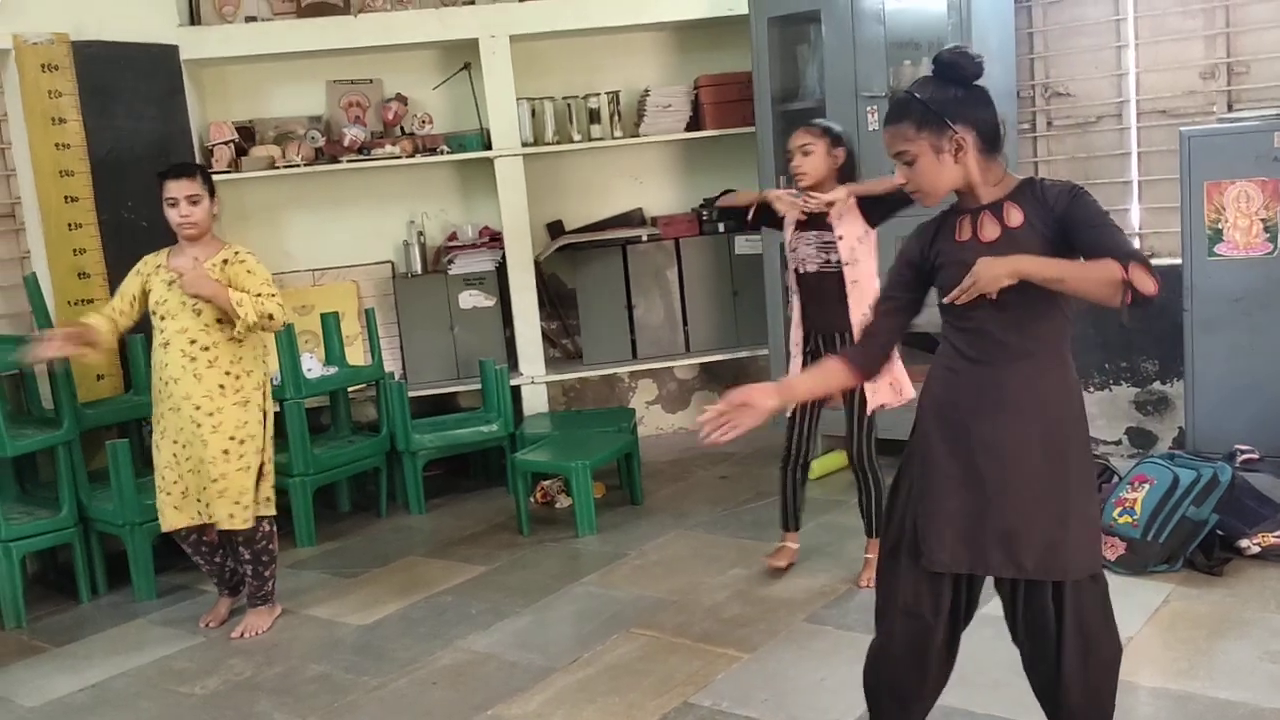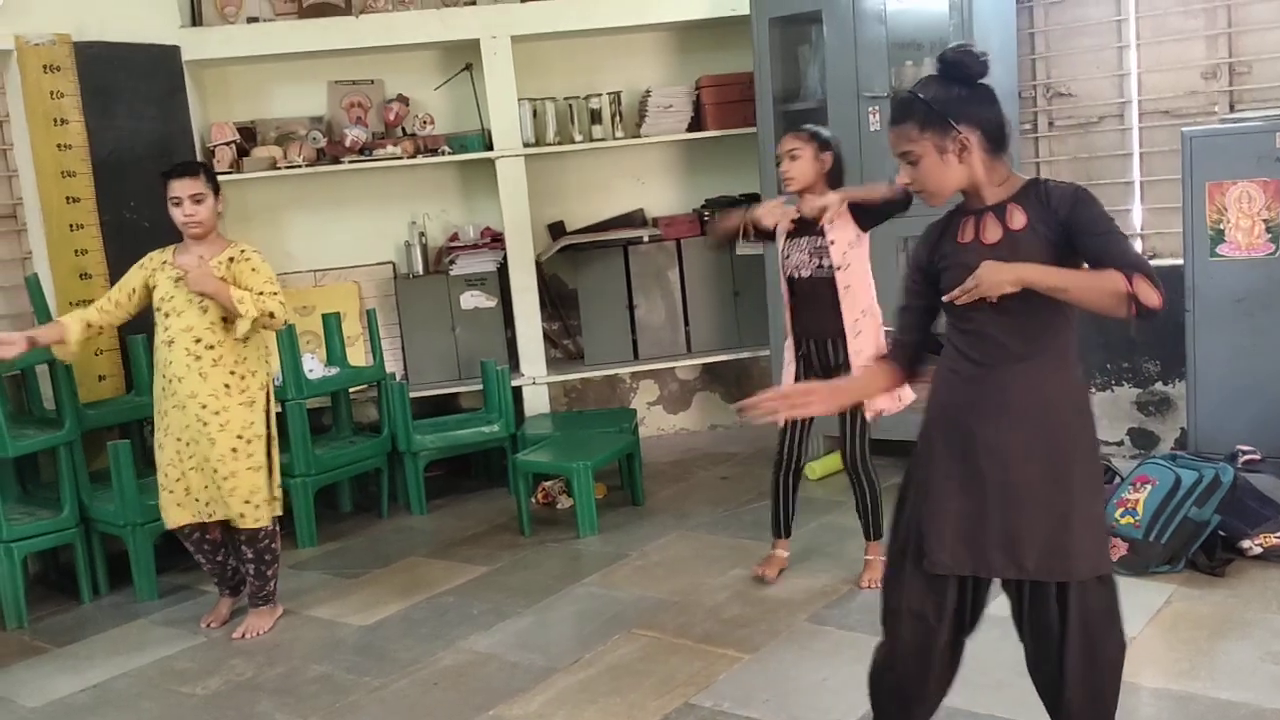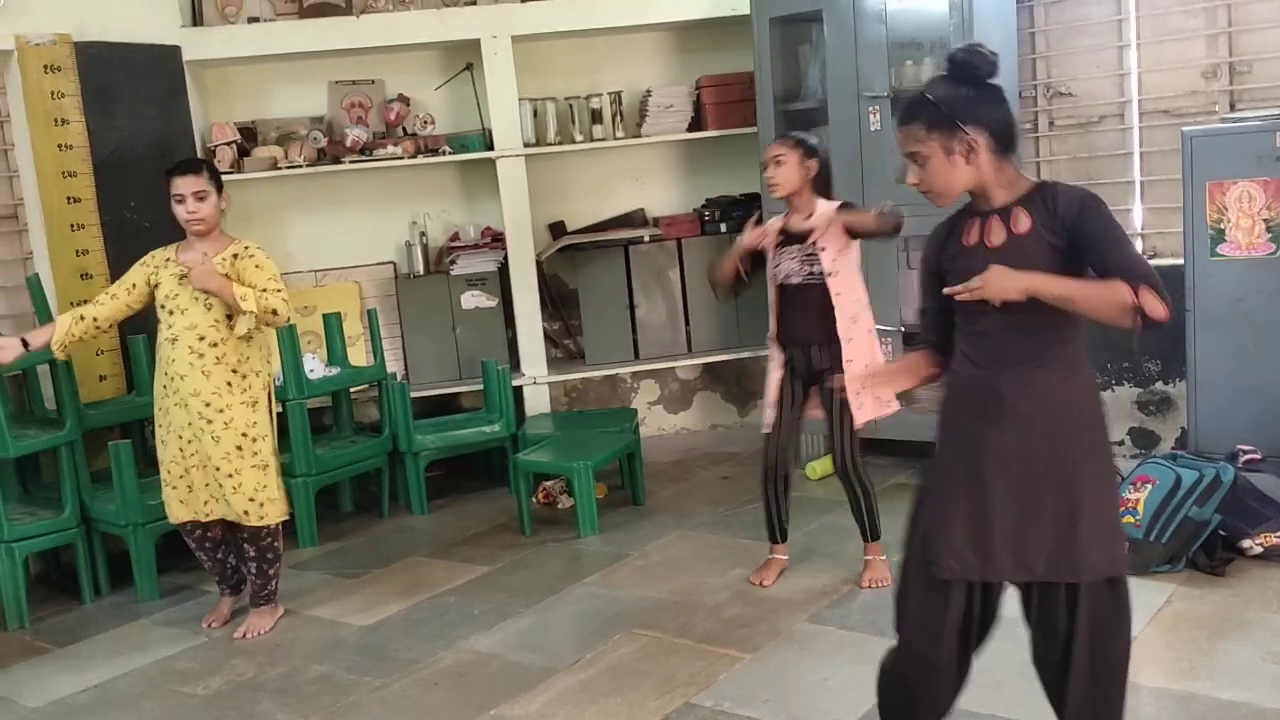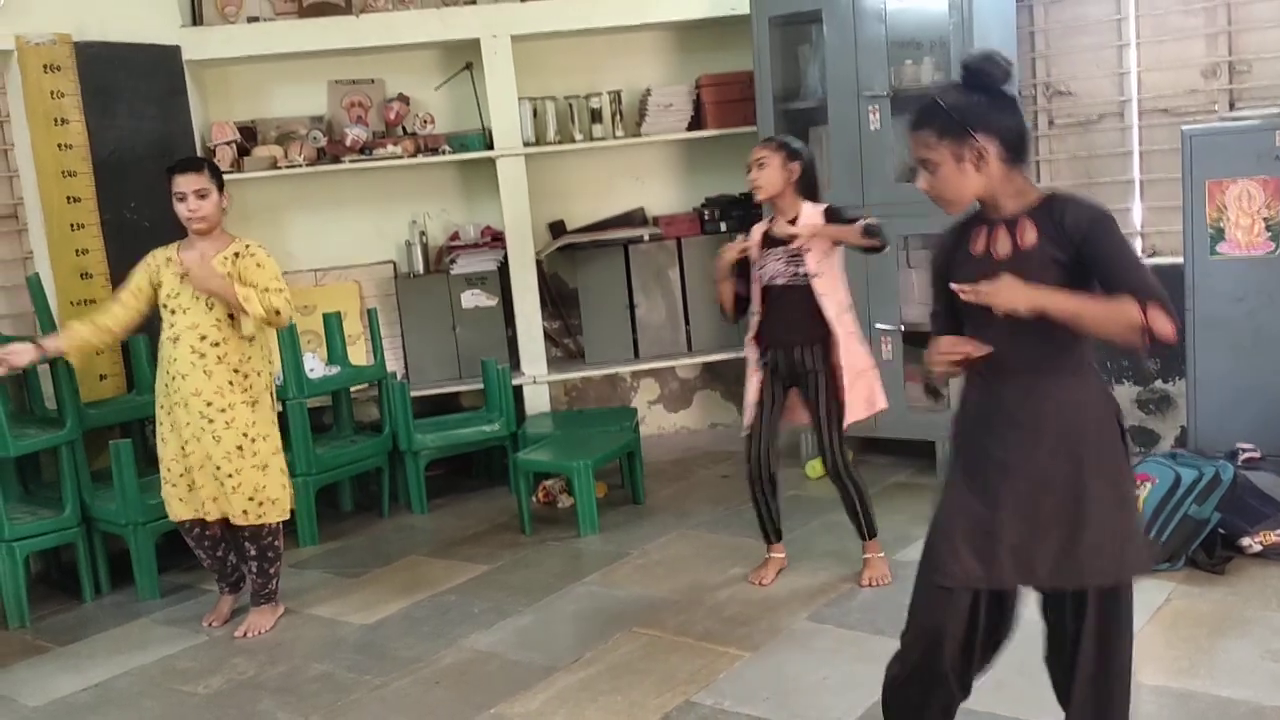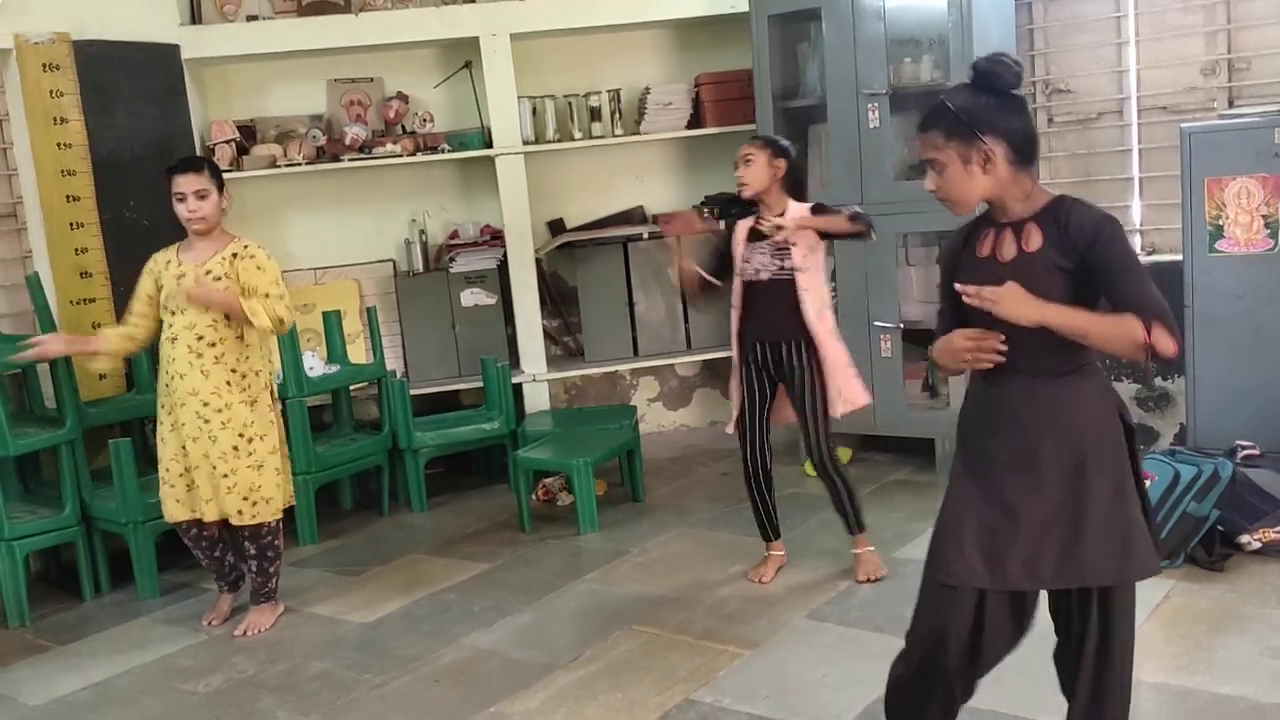
dt=0.1s
person 1, frame 1
left shoulder: (1057, 204)
right shoulder: (928, 243)
left elbow: (1138, 281)
right elbow: (866, 354)
left wrist: (1019, 264)
right wrist: (772, 395)
left hip: (1041, 438)
right hip: (950, 440)
left knee: (1068, 619)
right knee: (914, 616)
person 1, frame 2
left shoulder: (1063, 206)
right shoulder: (935, 235)
left elbow: (1144, 292)
right elbow: (902, 358)
left wrist: (1025, 274)
right wrist: (816, 395)
left hip: (1048, 440)
right hip: (957, 441)
left knee: (1075, 619)
right knee: (921, 619)
person 1, frame 3
left shoulder: (1075, 211)
right shoulder: (944, 241)
left elbow: (1149, 304)
left wrist: (1025, 283)
right wrist: (884, 378)
left hip: (1063, 445)
right hip: (974, 445)
left knee: (1080, 624)
right knee: (932, 622)
person 1, frame 4
left shoulder: (1077, 222)
right shoulder: (953, 248)
left elbow: (1157, 322)
left wrist: (1034, 298)
right wrist: (939, 356)
left hip: (1076, 453)
right hip: (985, 455)
left knee: (1093, 629)
right knee: (942, 622)
person 1, frame 5
left shoulder: (1083, 228)
right shoulder: (961, 248)
left elbow: (1160, 338)
left wrist: (1037, 310)
right wrist: (948, 351)
left hip: (1080, 455)
right hip: (990, 456)
left knee: (1095, 628)
right knee: (948, 623)
person 2, frame 1
left shoulder: (238, 261)
right shoulder: (151, 267)
left elbow: (274, 314)
right elbow: (111, 319)
left wrist: (214, 292)
right wrist: (73, 335)
left hip: (233, 405)
right hip: (175, 408)
left knee: (243, 503)
right knee: (184, 510)
left ankle: (264, 600)
right ankle: (230, 589)
person 2, frame 2
left shoulder: (243, 259)
right shoulder: (155, 264)
left elbow: (275, 313)
right elbow: (103, 312)
left wrist: (216, 288)
left hip: (235, 405)
right hip: (179, 408)
left knee: (246, 501)
right knee: (189, 511)
left ankle: (264, 600)
right ankle: (229, 588)
person 2, frame 3
left shoulder: (246, 256)
right shoulder: (158, 262)
left elbow: (278, 310)
right elbow: (101, 310)
left wrist: (218, 284)
left hip: (237, 403)
right hip: (180, 406)
left knee: (250, 499)
right knee: (193, 508)
left ankle: (266, 600)
right ankle: (230, 588)
person 2, frame 4
left shoulder: (248, 256)
right shoulder: (159, 262)
left elbow: (280, 309)
right elbow: (110, 321)
left wrist: (219, 286)
right wrist: (39, 347)
left hip: (239, 401)
right hip: (181, 405)
left knee: (252, 498)
right knee: (192, 505)
left ankle: (266, 599)
right ankle: (230, 586)
person 2, frame 5
left shoulder: (247, 256)
right shoulder: (162, 264)
left elbow: (281, 315)
right elbow: (133, 331)
left wrist: (225, 299)
right wrist: (73, 343)
left hip: (239, 402)
right hip: (181, 406)
left knee: (250, 499)
right knee: (190, 507)
left ankle: (266, 598)
right ankle: (229, 585)
person 3, frame 1
left shoulder: (859, 207)
right shoulder: (790, 212)
left elbow: (909, 187)
right elbow: (725, 205)
left wrist: (846, 192)
right wrist: (767, 195)
left hip: (857, 341)
right hip: (810, 344)
left knee: (860, 451)
right knee: (795, 448)
left ankle: (875, 551)
right ankle: (789, 539)
person 3, frame 2
left shoulder: (849, 211)
right shoulder: (783, 220)
left elbow: (901, 194)
left wrist: (842, 198)
right wrist: (756, 214)
left hip: (849, 346)
right hip: (803, 350)
left knee: (855, 455)
right knee: (787, 453)
left ankle: (875, 551)
right ankle: (780, 547)
person 3, frame 3
left shoulder: (838, 218)
right shoulder: (772, 233)
left elbow: (891, 223)
right elbow: (723, 283)
left wrist: (828, 218)
right wrist: (742, 247)
left hip: (838, 353)
right hip: (789, 357)
left knee: (846, 460)
right knee: (774, 459)
left ankle: (875, 552)
right ankle: (777, 551)
person 3, frame 4
left shoulder: (825, 221)
right shoulder: (755, 238)
left elbow: (875, 240)
right elbow: (731, 309)
left wrist: (812, 230)
right wrist: (726, 264)
left hip: (818, 354)
right hip: (770, 358)
left knee: (835, 460)
right knee: (758, 460)
left ankle: (872, 550)
right ankle: (775, 551)
person 3, frame 5
left shoulder: (809, 216)
right shoulder: (741, 232)
left elbow: (861, 224)
right elbow: (699, 286)
left wrist: (797, 224)
right wrist: (681, 249)
left hip: (802, 350)
right hip: (754, 355)
left knee: (822, 454)
right knee: (752, 457)
left ankle: (863, 545)
right ankle: (774, 548)
